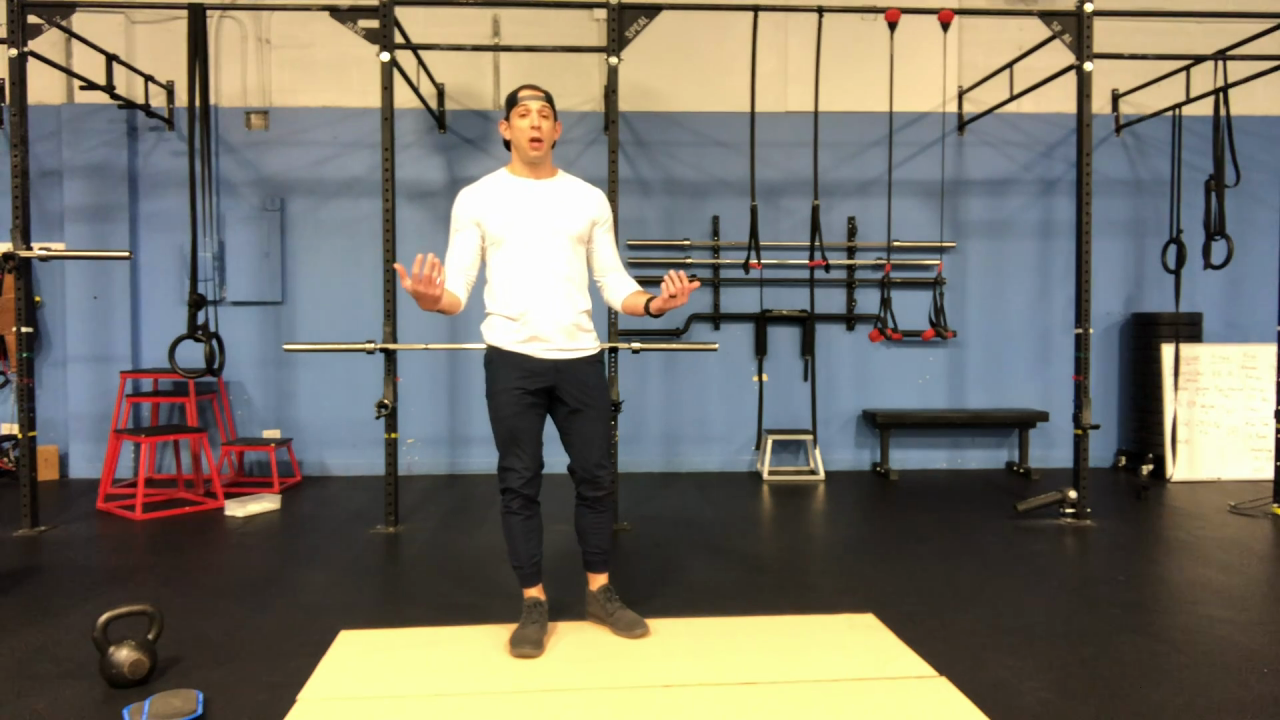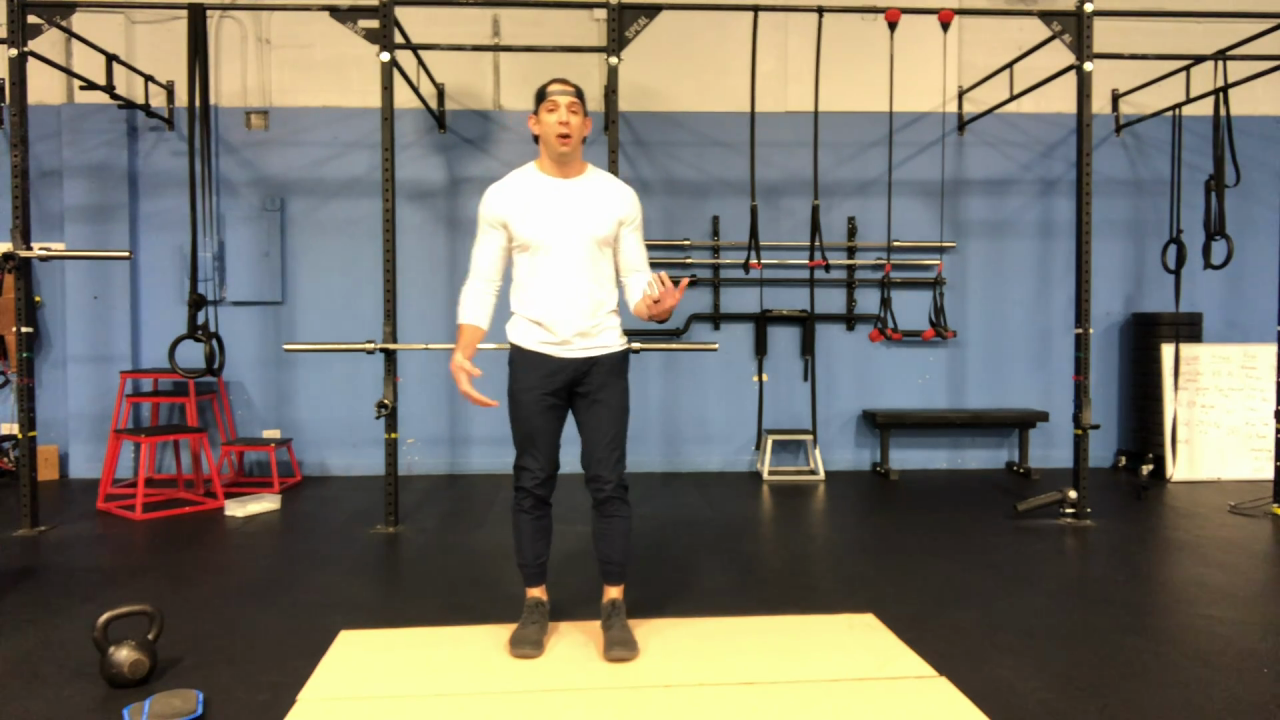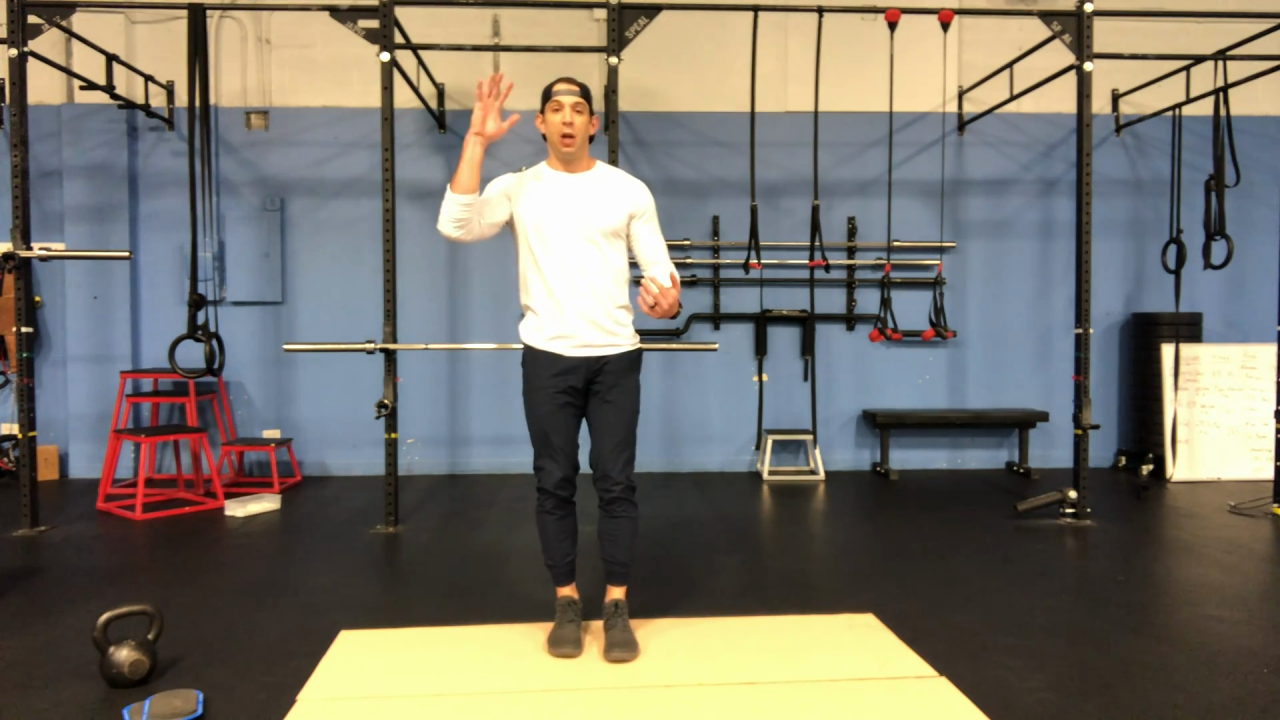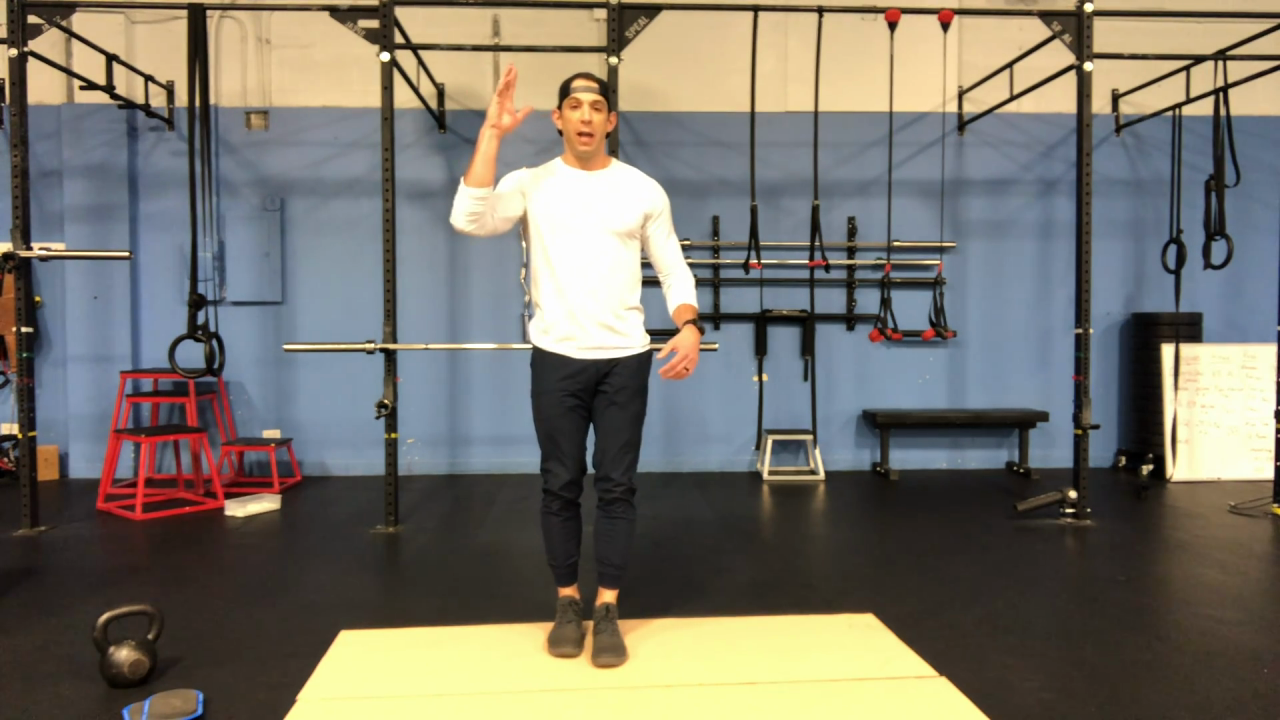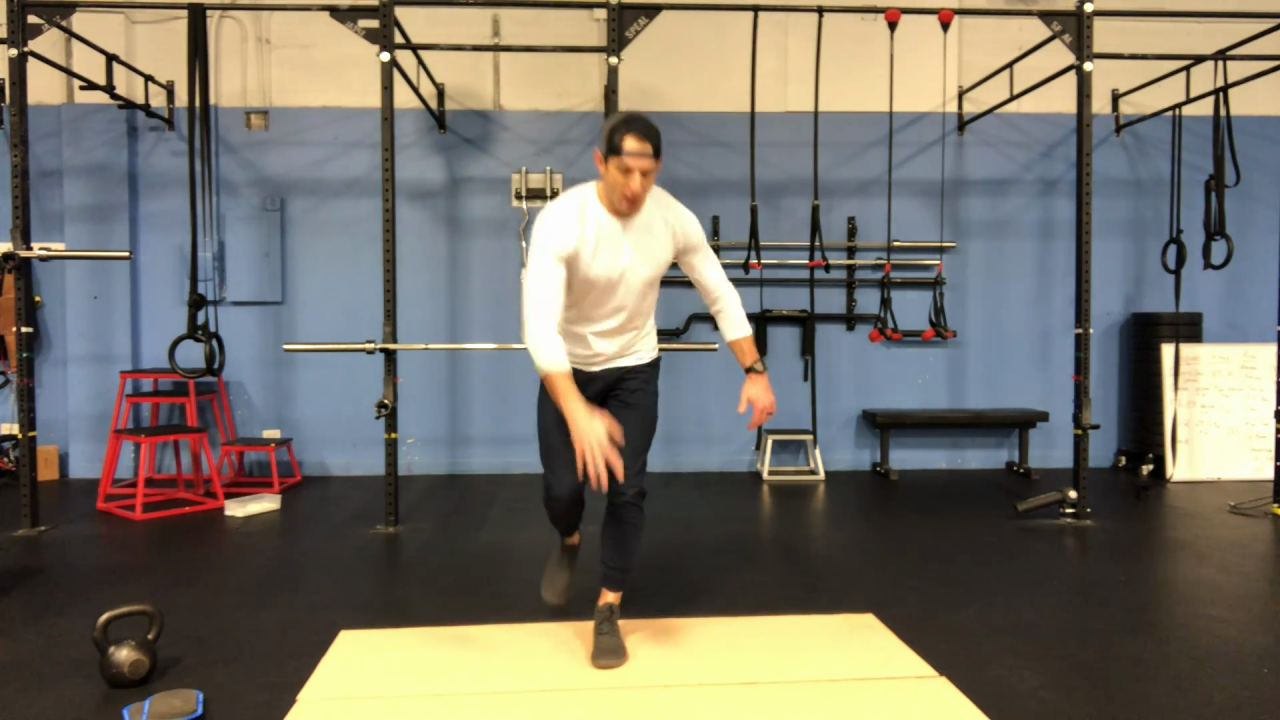
dt=1s
person 1, frame 1
left shoulder: (589, 198)
right shoulder: (476, 198)
left elbow: (612, 281)
right elbow: (459, 289)
left wrist: (654, 304)
right wrist: (432, 298)
left hip: (580, 358)
right hip: (512, 359)
left knee: (595, 479)
right knee: (519, 483)
left ankle: (600, 593)
right ankle: (533, 604)
person 1, frame 2
left shoulder: (618, 196)
right shoulder: (504, 196)
left elbow: (635, 279)
right elbow: (483, 284)
left wrist: (657, 306)
right wrist: (463, 351)
left hip: (603, 358)
right hip: (534, 358)
left knee: (608, 482)
right knee: (532, 483)
left ankle: (613, 608)
right ankle: (535, 604)
person 1, frame 3
left shoulder: (629, 190)
right shoulder: (517, 188)
left elbow: (658, 266)
right elbow: (456, 225)
left wrist: (669, 301)
right wrist: (477, 140)
left hip: (615, 357)
right hip: (548, 358)
left knee: (616, 482)
right knee: (554, 483)
left ankle: (616, 607)
right ankle: (567, 603)
person 1, frame 4
left shoulder: (643, 190)
right shoulder: (530, 184)
left elbow: (674, 271)
right elbow: (468, 220)
left wrist: (688, 327)
right wrist: (491, 133)
left hip: (624, 360)
right hip: (556, 360)
left knee: (616, 486)
right knee: (560, 485)
left ankle: (607, 612)
right ankle: (568, 605)
person 1, frame 5
left shoulder: (675, 219)
right shoulder: (563, 219)
left elbow: (721, 295)
right elbow: (540, 324)
left wrist: (754, 371)
right wrist: (578, 416)
left hip: (635, 368)
right hip: (571, 368)
left knee: (628, 490)
right knee: (563, 485)
left ankle: (607, 611)
right ankle: (568, 543)
